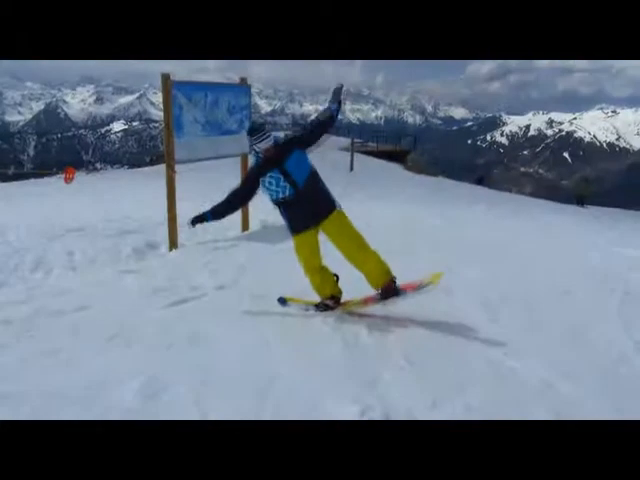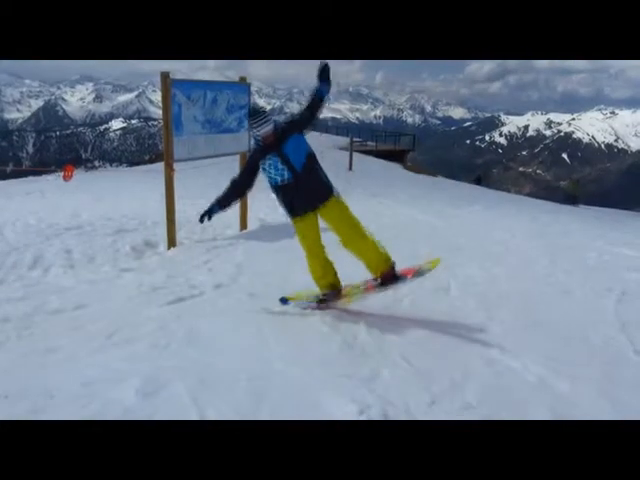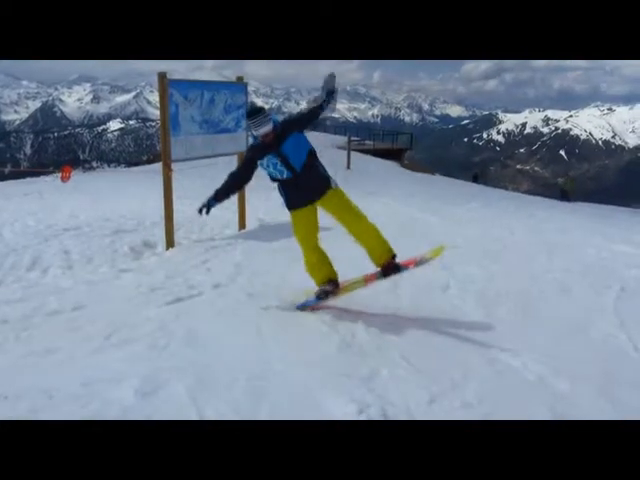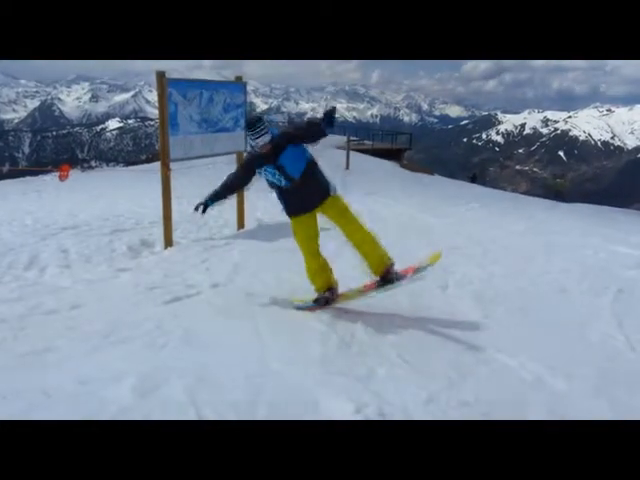
dt=0.3s
person 1, frame 1
left shoulder: (293, 145)
right shoulder: (258, 173)
left elbow: (317, 128)
right elbow: (237, 198)
left wrist: (334, 106)
right wrist: (208, 215)
left hip: (325, 208)
right hip: (299, 223)
left knee: (355, 247)
right knee: (310, 265)
left ankle: (385, 283)
right ankle: (330, 295)
person 1, frame 2
left shoulder: (291, 130)
right shoulder: (257, 157)
left elbow: (312, 109)
right elbow: (240, 186)
left wrist: (323, 84)
right wrist: (216, 206)
left hip: (323, 194)
right hip: (298, 208)
left knee: (352, 235)
right knee: (313, 252)
left ankle: (384, 271)
right ankle: (329, 287)
person 1, frame 3
left shoulder: (290, 127)
right shoulder: (255, 153)
left elbow: (312, 112)
right elbow: (238, 178)
left wrist: (327, 95)
right wrist: (214, 199)
left hip: (321, 186)
right hip: (296, 201)
left knee: (355, 221)
right knee: (307, 243)
left ankle: (386, 260)
right ankle: (327, 282)
person 1, frame 4
left shoulder: (287, 138)
right shoulder: (253, 160)
left elbow: (312, 131)
right elbow: (235, 181)
left wrist: (325, 123)
right wrist: (211, 198)
left hip: (320, 193)
right hip: (297, 207)
left knee: (353, 230)
right knee: (309, 251)
left ankle: (384, 270)
right ankle: (326, 288)
